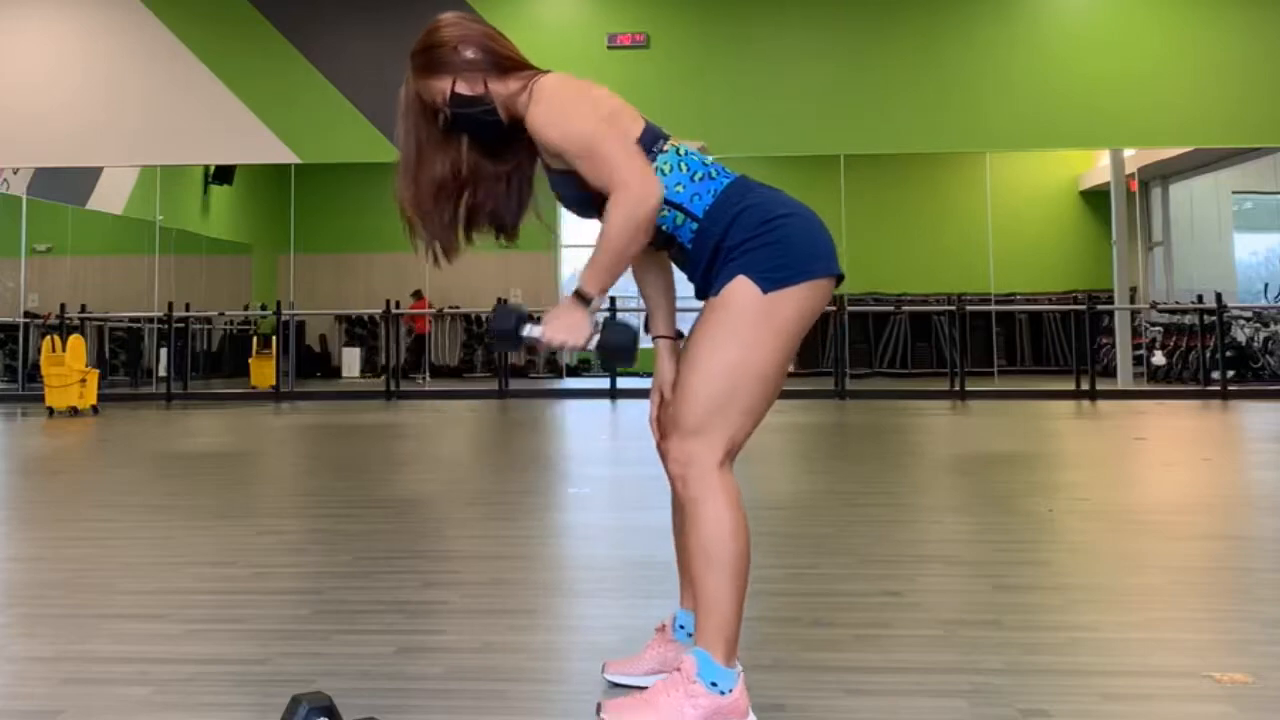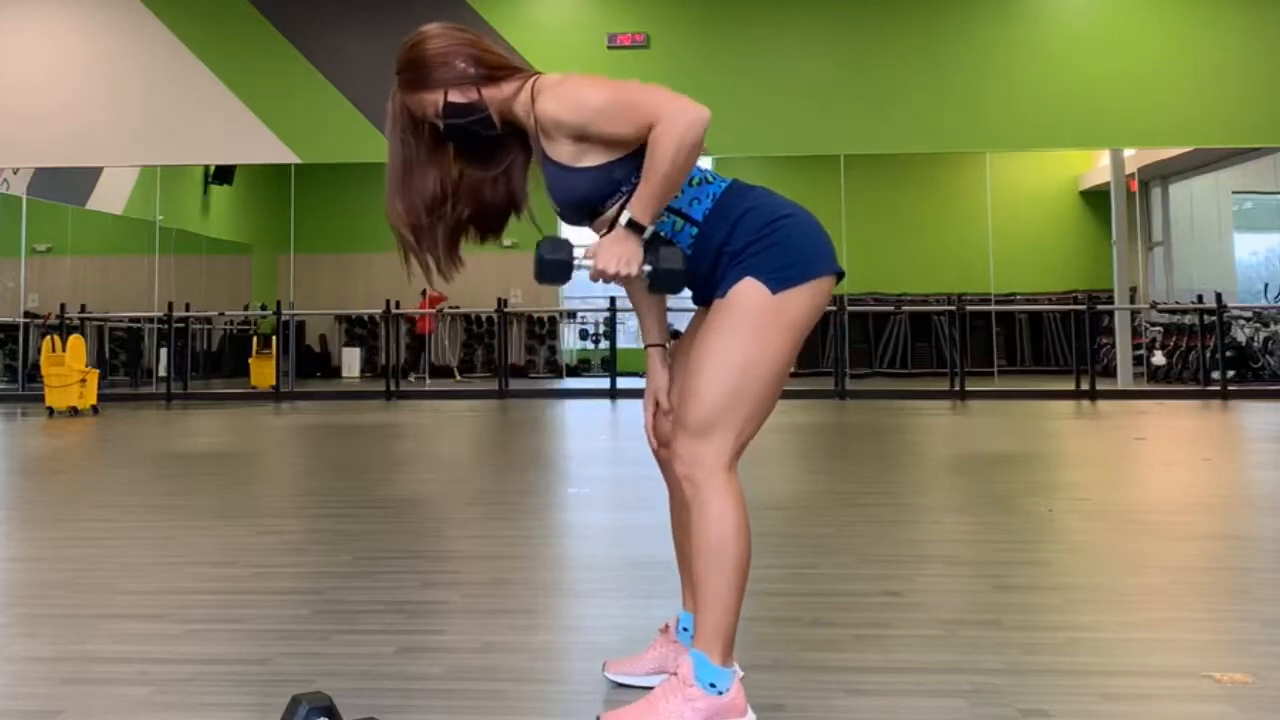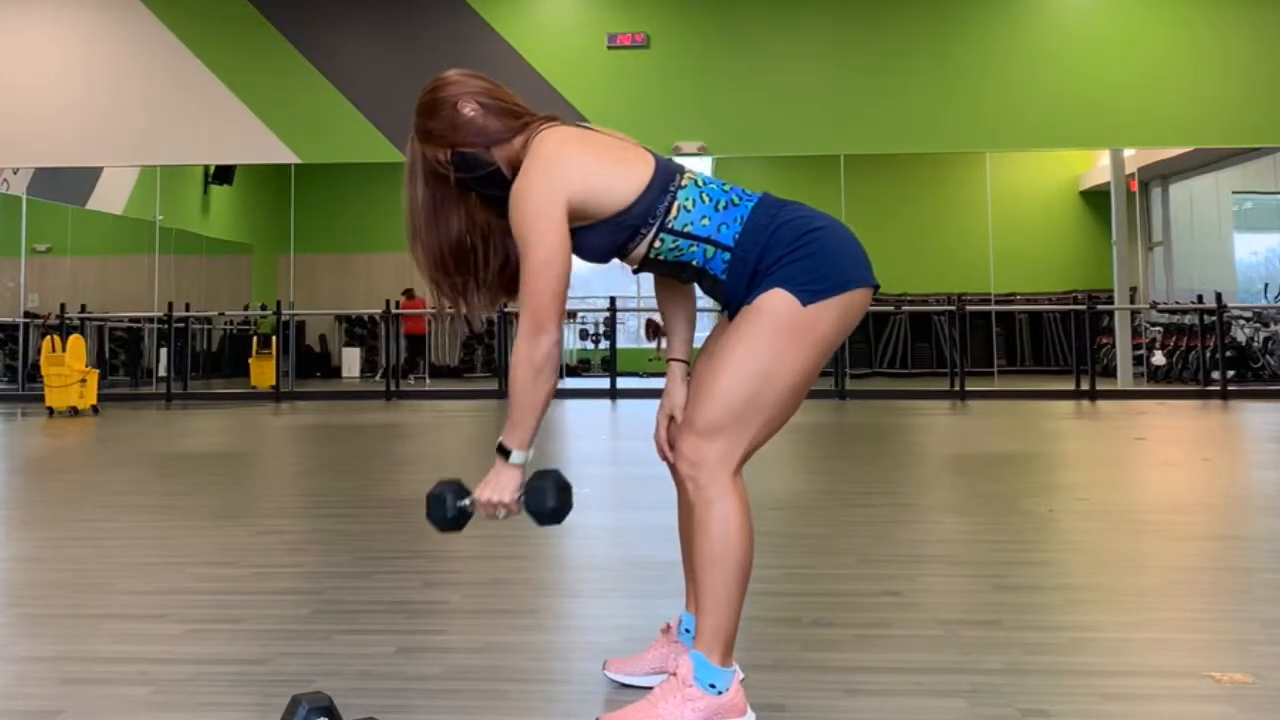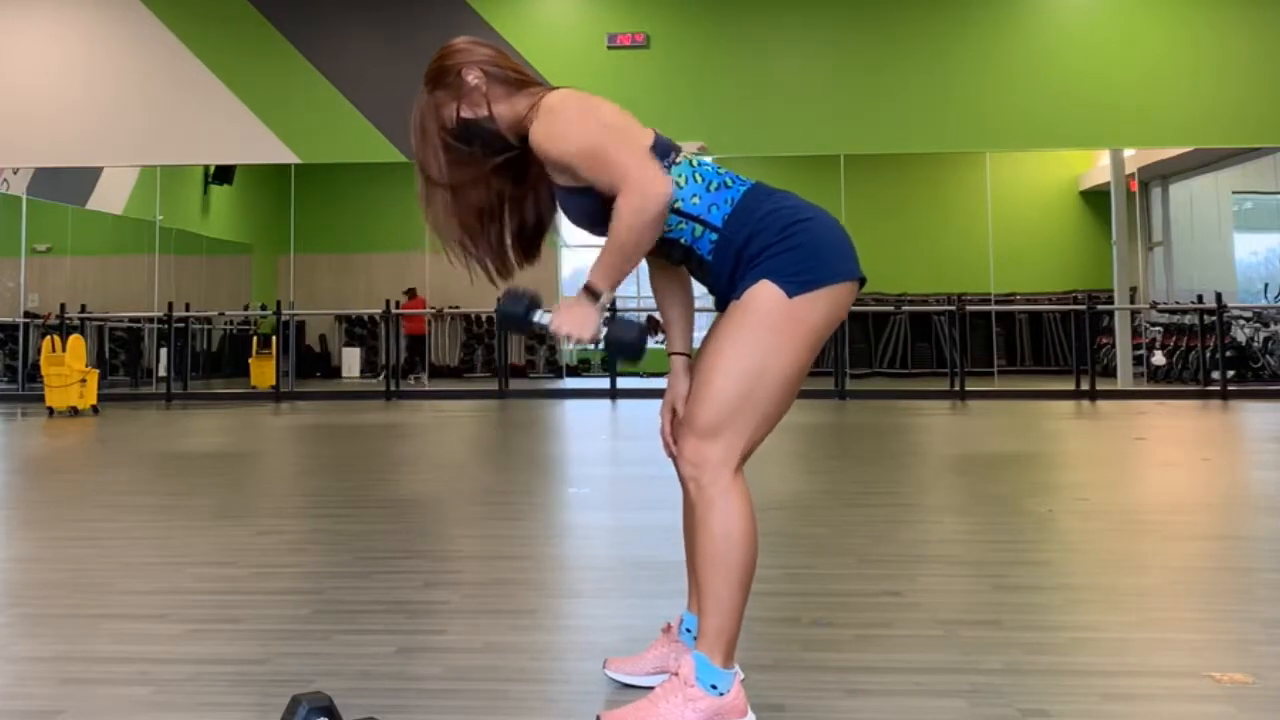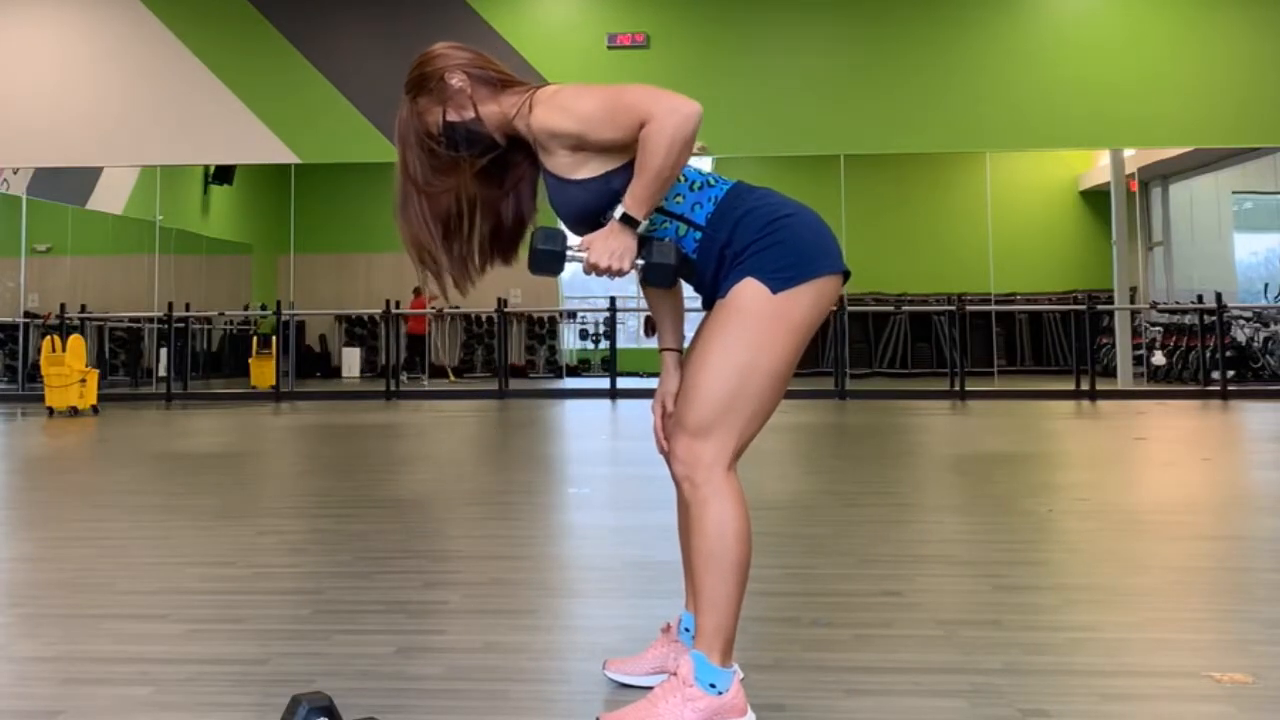
dt=0.7s
person 1, frame 1
left shoulder: (550, 104)
right shoulder: (541, 127)
left elbow: (640, 199)
right elbow: (646, 228)
left wrist: (581, 304)
right wrist: (665, 348)
left hip: (773, 252)
right hip: (761, 258)
left knee: (696, 455)
right knee: (683, 449)
right ankle: (692, 636)
person 1, frame 2
left shoulder: (556, 100)
right shoulder: (533, 137)
left elbow: (685, 118)
right elbow: (634, 249)
left wrist: (631, 228)
right wrist: (657, 355)
left hip: (772, 251)
right hip: (744, 265)
left knee: (701, 456)
right knee: (674, 449)
right ankle: (692, 636)
person 1, frame 3
left shoulder: (540, 175)
right shoulder: (569, 149)
left elbow: (539, 337)
left wrist: (509, 458)
right wrist: (678, 373)
left hip: (809, 267)
right hip: (798, 267)
left knee: (707, 457)
right knee: (689, 449)
right ankle: (694, 638)
person 1, frame 4
left shoulder: (553, 121)
right shoulder: (568, 128)
left elbow: (650, 194)
right elbow: (664, 240)
left wrist: (591, 297)
right wrist: (680, 364)
left hip: (792, 256)
right hip: (788, 258)
left knee: (707, 456)
right knee: (698, 453)
right ankle: (695, 638)
person 1, frame 5
left shoulder: (550, 112)
right shoulder: (538, 146)
left elbow: (679, 114)
left wrist: (622, 225)
right wrist: (672, 363)
left hip: (777, 252)
right hip: (768, 257)
left knee: (700, 454)
right knee: (687, 450)
right ankle: (694, 638)
